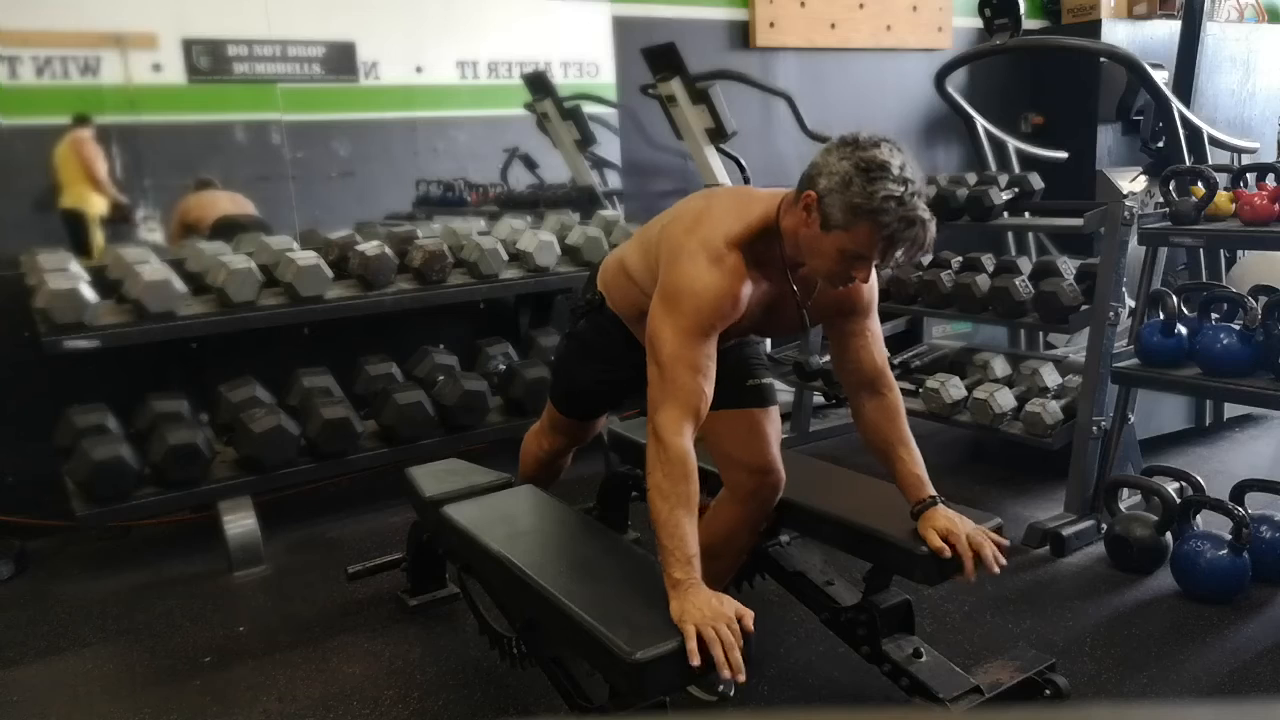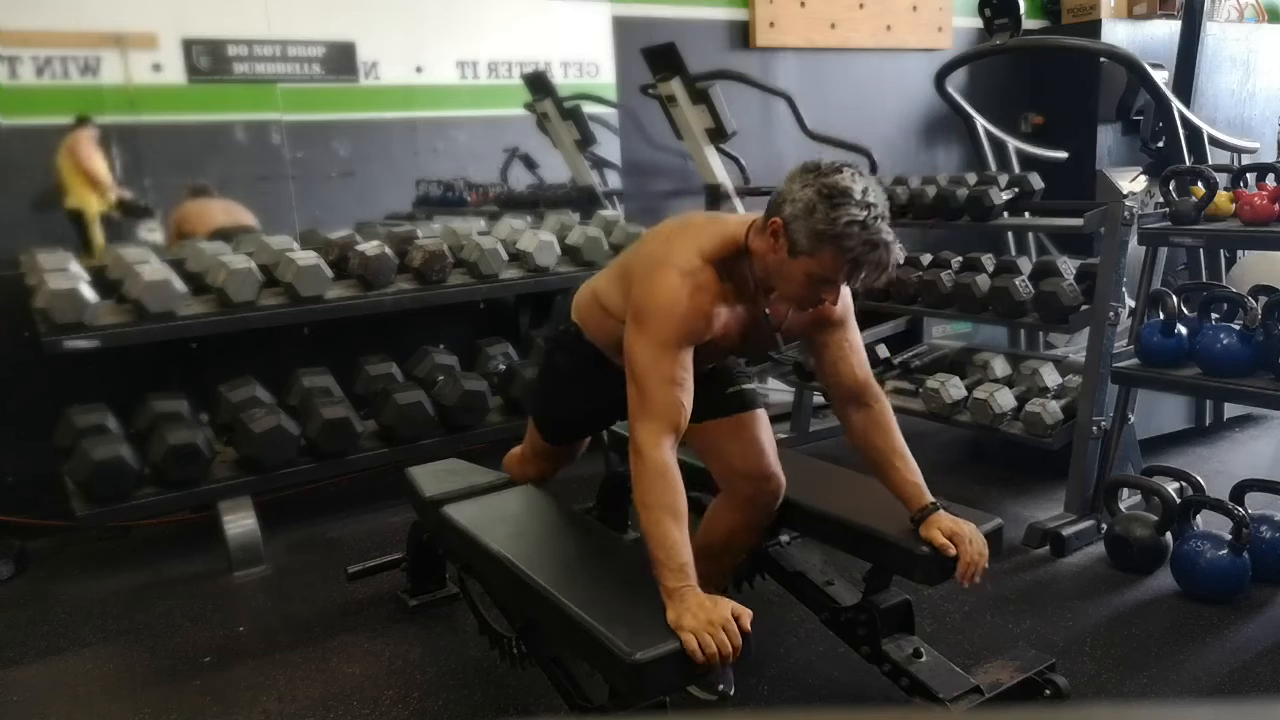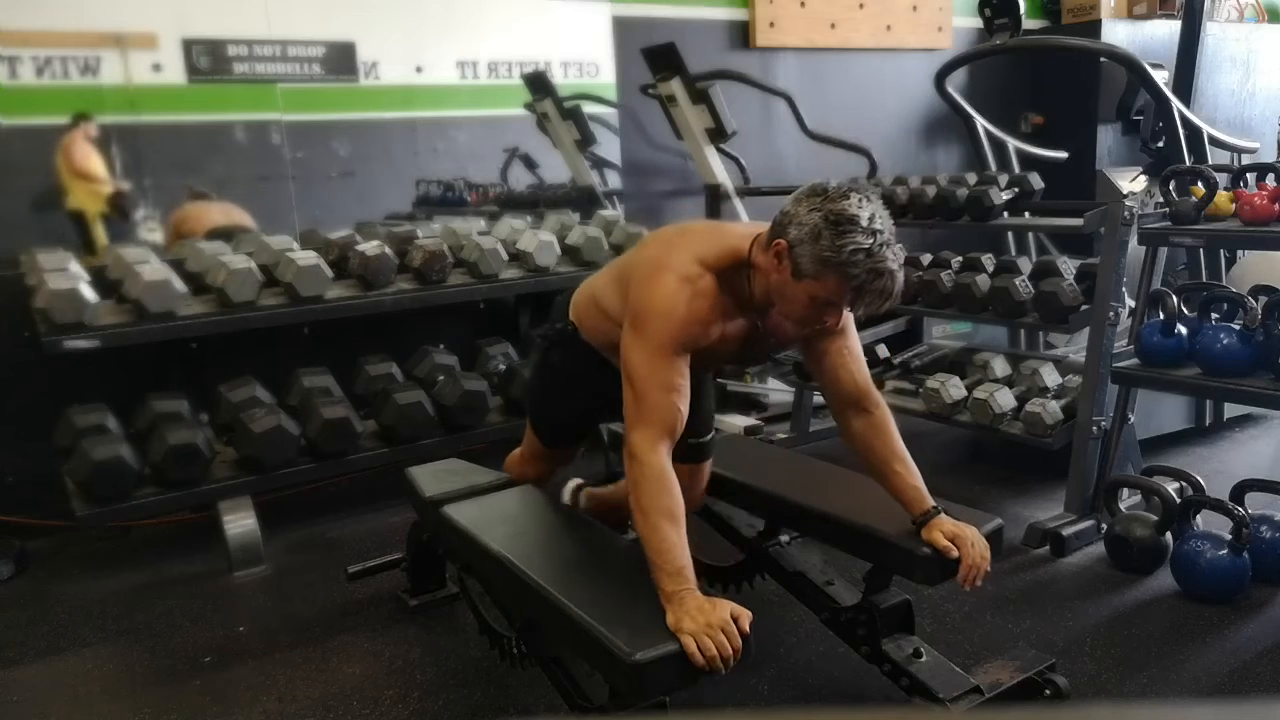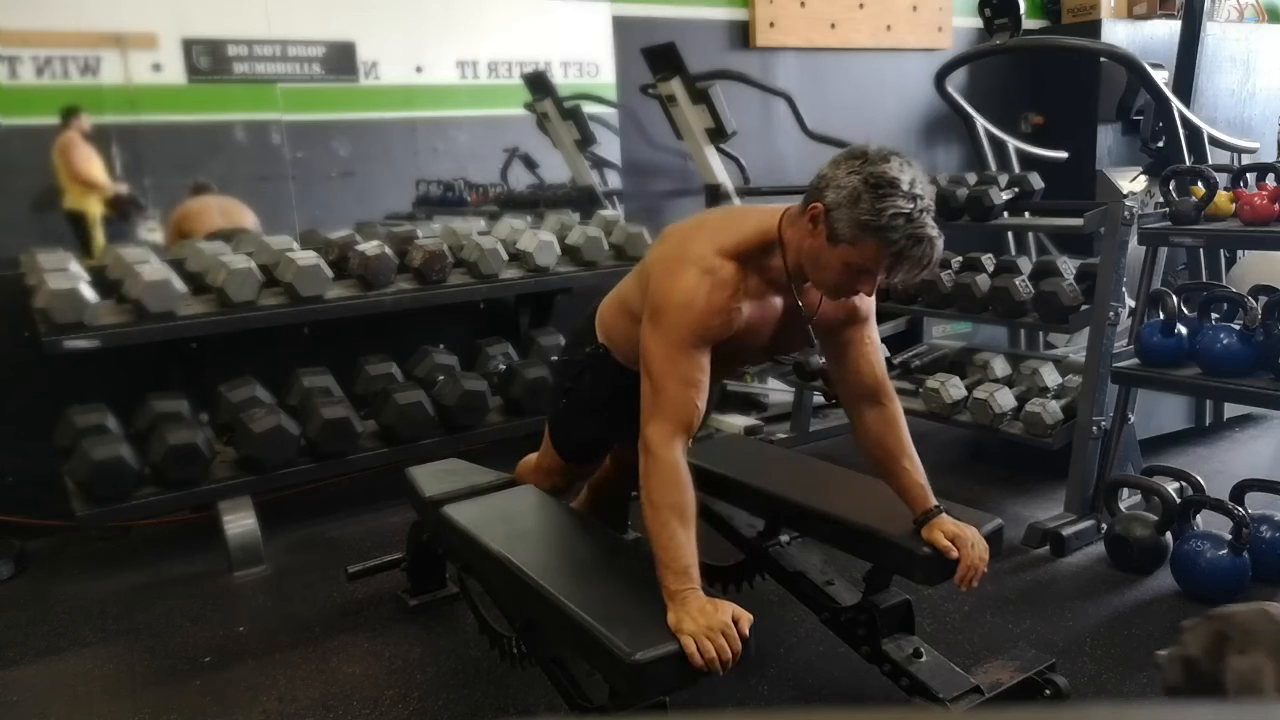
dt=0.4s
person 1, frame 1
left shoulder: (845, 270)
right shoulder: (712, 262)
left elbow: (872, 391)
right elbow: (672, 430)
left wrist: (927, 504)
right wrist: (686, 587)
left hip: (721, 332)
right hip: (619, 320)
left knee: (761, 480)
right knee: (560, 437)
left ankle: (702, 632)
person 1, frame 2
left shoulder: (815, 276)
right shoulder: (683, 281)
left elbow: (860, 402)
right elbow: (653, 444)
left wrist: (927, 509)
right wrist: (681, 595)
left hip: (700, 356)
right hip: (597, 349)
left knee: (760, 486)
right knee: (540, 462)
left ankle: (700, 621)
person 1, frame 3
left shoulder: (813, 284)
right shoulder: (681, 290)
left elbow: (861, 408)
right elbow: (649, 448)
left wrist: (928, 514)
right wrist: (682, 598)
left hip: (683, 359)
right hip: (587, 350)
left knee: (683, 501)
right knee: (539, 465)
left ankle: (586, 505)
person 1, frame 4
left shoulder: (843, 281)
right shoulder: (704, 275)
left elbow: (872, 401)
right elbow: (664, 441)
left wrist: (929, 513)
right wrist: (685, 597)
left hip: (691, 368)
right hip: (611, 365)
left knee: (627, 469)
right knee: (555, 476)
